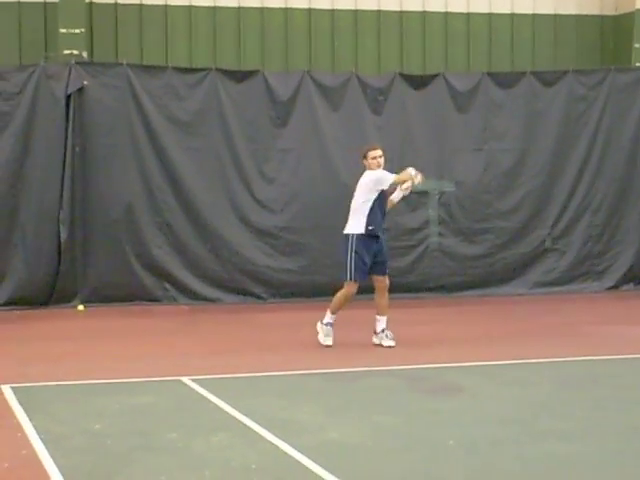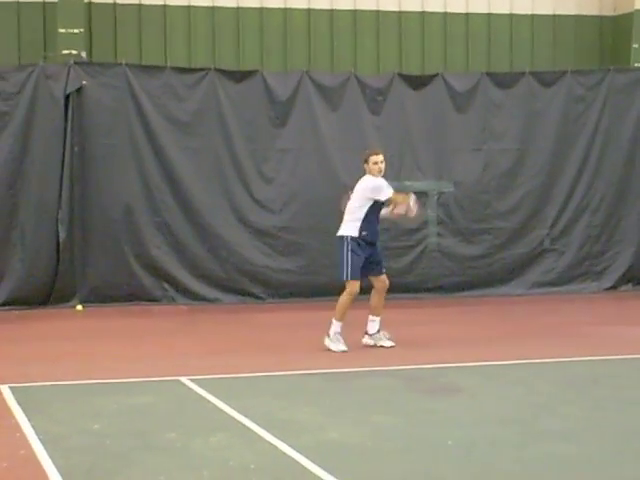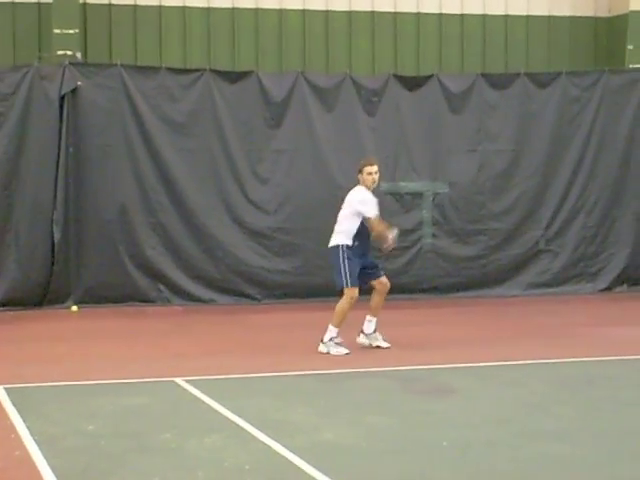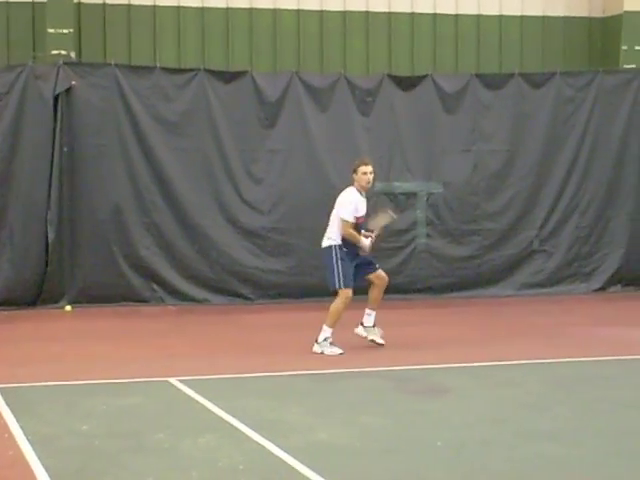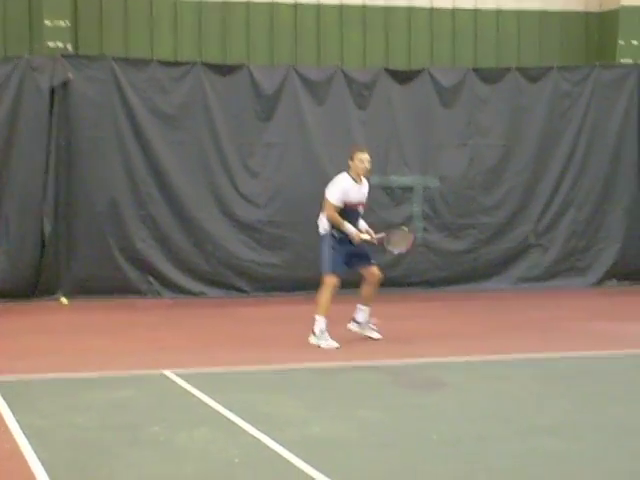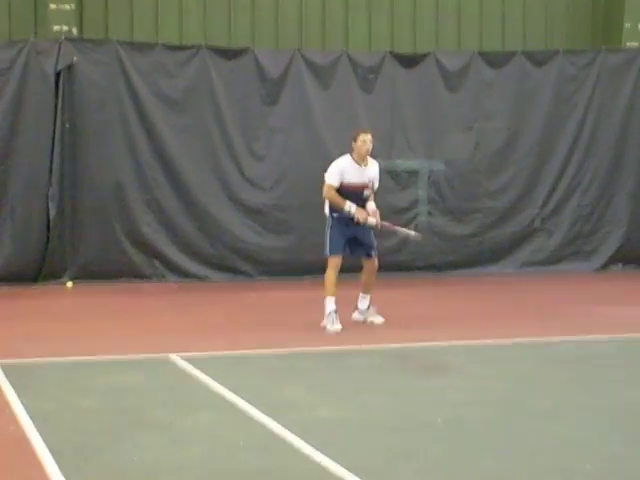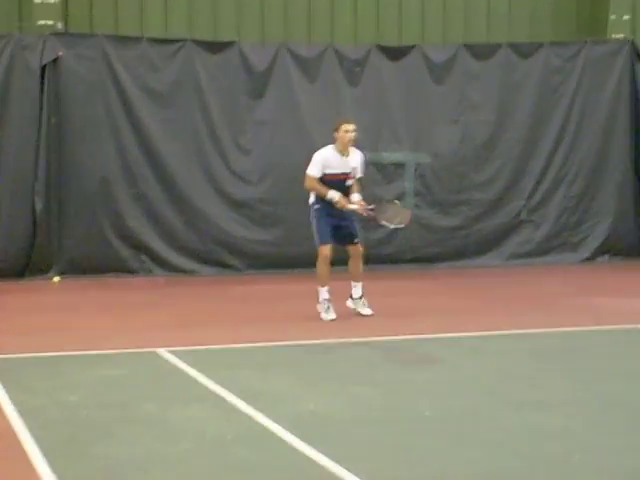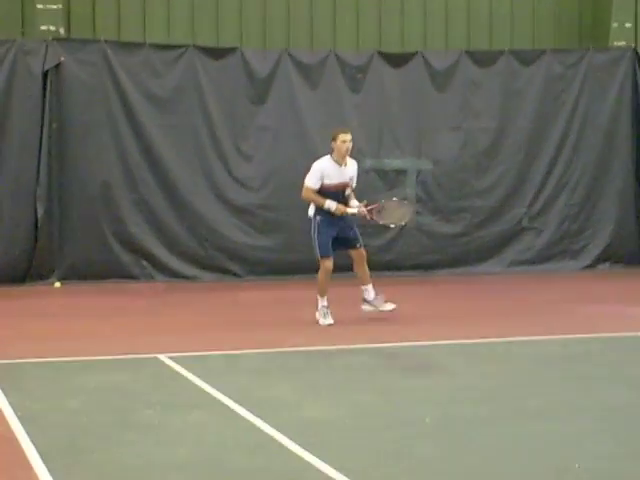
dt=0.1s
person 1, frame 1
left shoulder: (376, 180)
right shoulder: (375, 176)
left elbow: (381, 208)
right elbow: (403, 177)
left wrist: (402, 191)
right wrist: (413, 173)
left hip: (374, 238)
right hip: (357, 238)
left knee: (382, 285)
right knee: (351, 289)
left ankle: (380, 331)
right ankle: (326, 323)
person 1, frame 2
left shoulder: (373, 186)
right shoulder: (374, 183)
right elbow: (399, 199)
left wrist: (392, 207)
right wrist: (409, 200)
left hip: (367, 241)
right hip: (352, 239)
left knee: (382, 284)
right knee: (353, 289)
left ankle: (372, 333)
right ankle: (333, 334)
person 1, frame 3
left shoulder: (363, 195)
right shoulder: (365, 197)
right elbow: (378, 228)
left wrist: (383, 234)
right wrist: (390, 235)
left hip: (358, 250)
right hip: (343, 249)
left knee: (383, 285)
right knee: (351, 295)
left ankle: (368, 333)
right ankle: (328, 340)
person 1, frame 4
left shoulder: (359, 197)
right shoulder: (351, 198)
right elbow: (345, 230)
left wrist: (364, 235)
right wrist: (365, 243)
left hip: (351, 250)
right hip: (337, 249)
left knee: (381, 279)
right knee: (345, 295)
left ankle: (367, 325)
right ankle: (323, 340)
person 1, frame 5
left shoulder: (364, 184)
right shoulder: (340, 183)
right elbow: (328, 212)
left wrist: (363, 226)
right wrist: (351, 230)
left hip: (352, 239)
right hip: (333, 237)
left knee: (374, 276)
right knee: (331, 283)
left ankle: (360, 321)
right ankle: (319, 332)
person 1, frame 6
left shoulder: (374, 166)
right shoulder: (340, 165)
right elbow: (327, 193)
left wrist: (371, 208)
right wrist: (352, 208)
left hip: (359, 220)
right hip: (338, 219)
left knee: (372, 265)
right knee: (334, 264)
left ankle: (363, 309)
right ankle: (330, 313)
person 1, frame 7
left shoulder: (358, 156)
right shoulder: (322, 155)
right elbow: (310, 182)
left wrist: (356, 198)
right wrist: (333, 196)
left hip: (342, 209)
right hip: (321, 208)
left knee: (357, 251)
right knee: (325, 254)
left ankle: (356, 298)
right ankle: (324, 300)
person 1, frame 8
left shoulder: (352, 165)
right shoulder: (320, 166)
right elbow: (306, 194)
left wrist: (355, 204)
right wrist: (331, 205)
left hip: (342, 217)
right hip: (322, 219)
left knee: (360, 255)
right knee: (327, 266)
left ankle: (370, 298)
right ankle: (322, 307)
